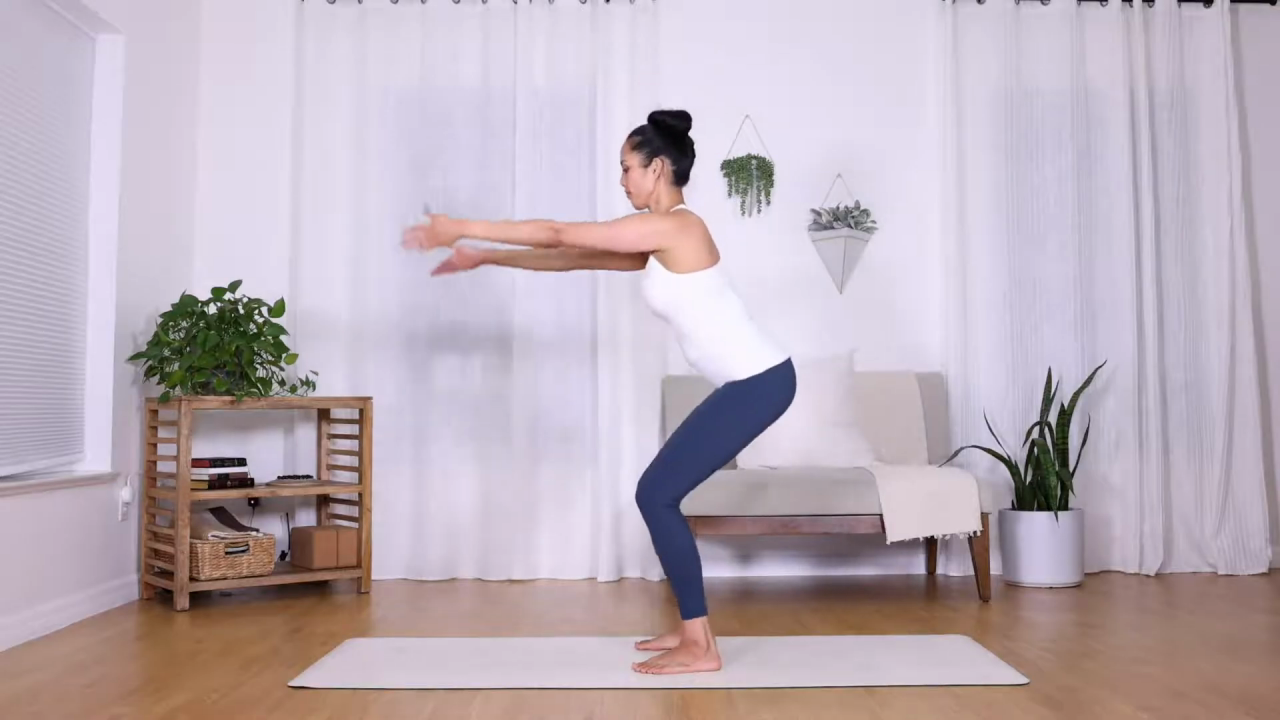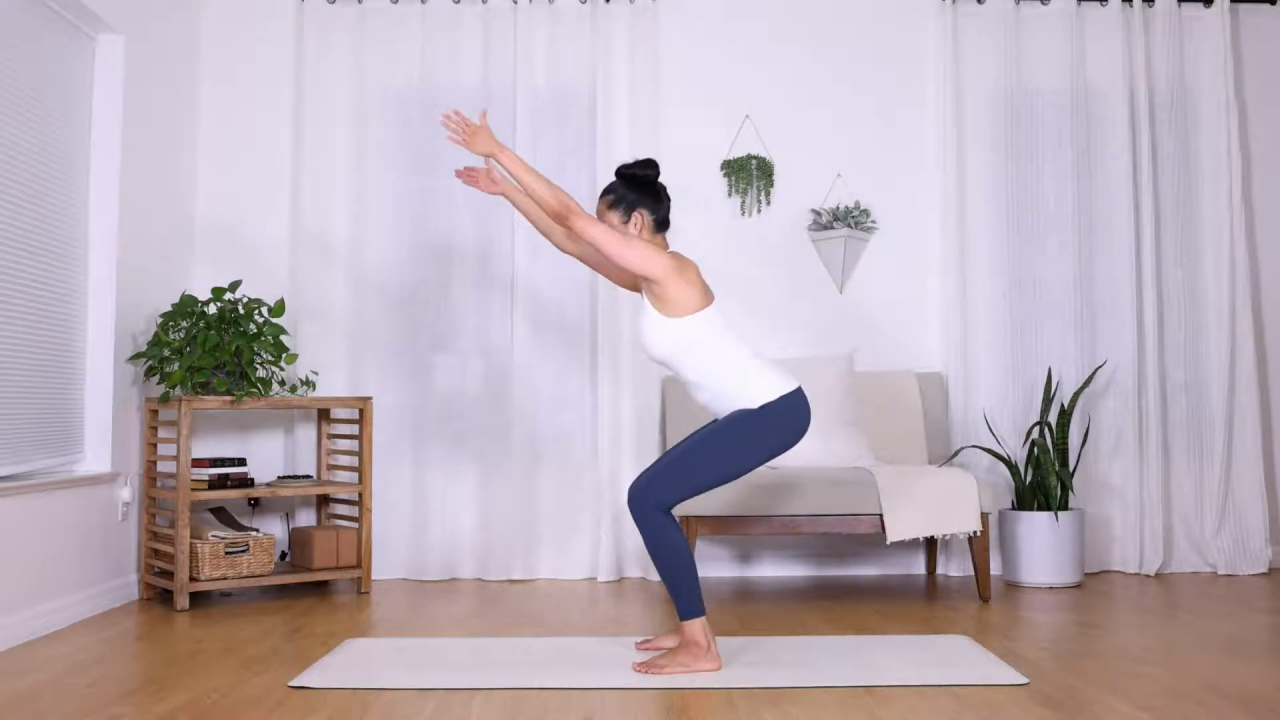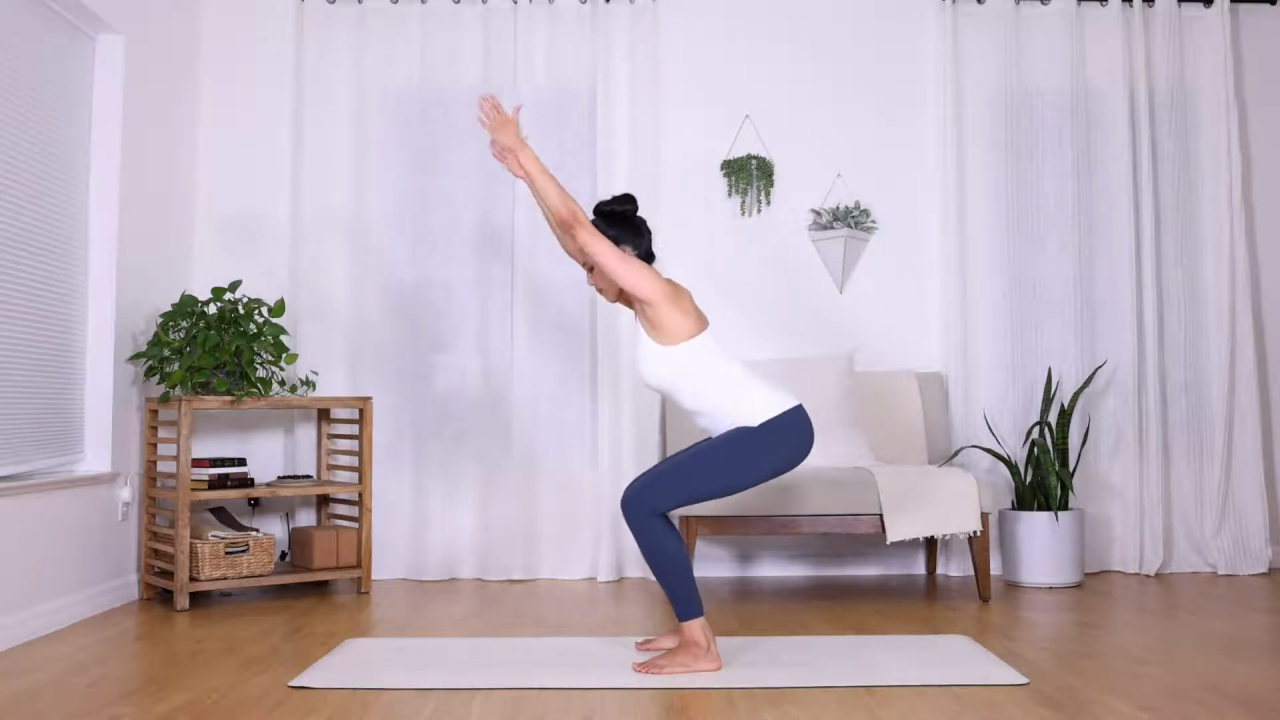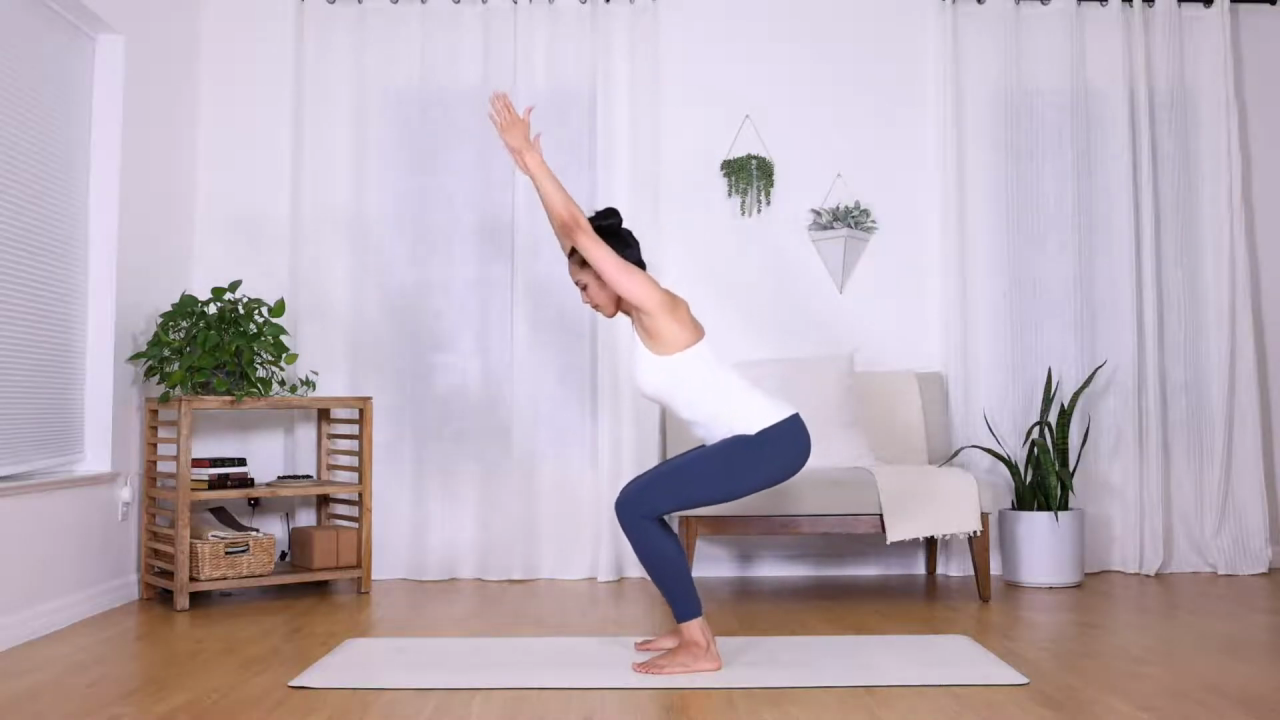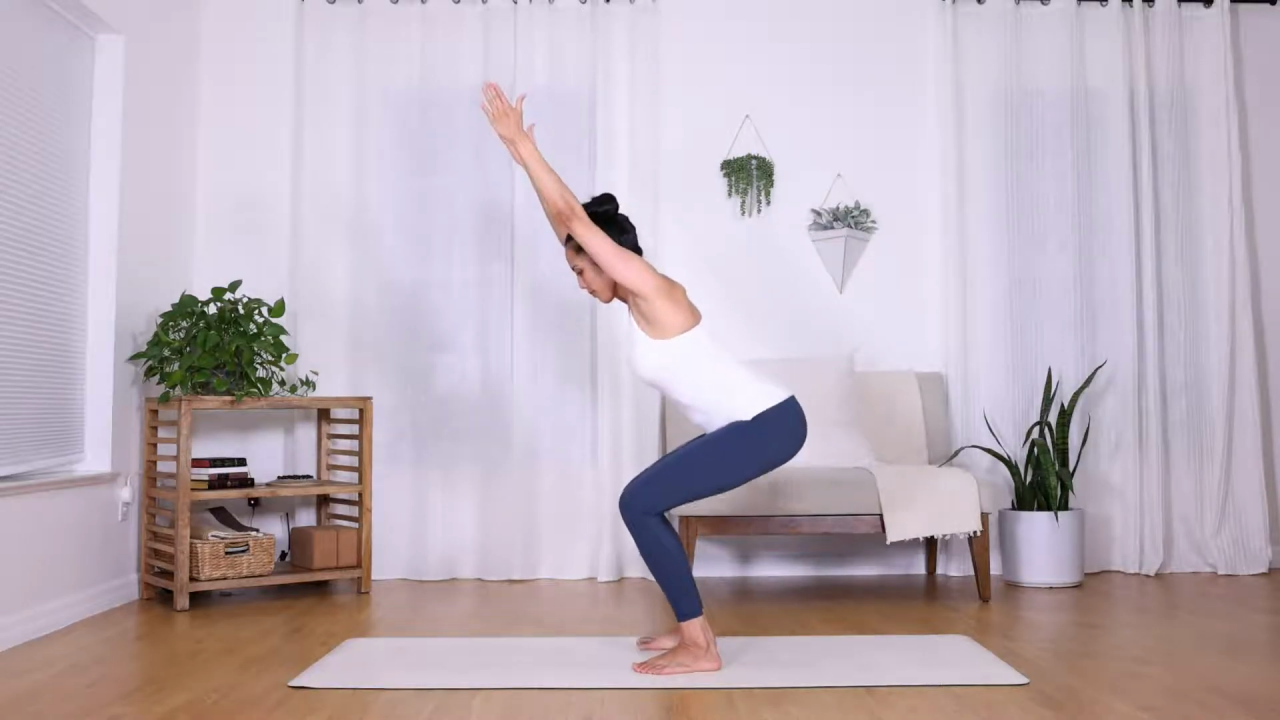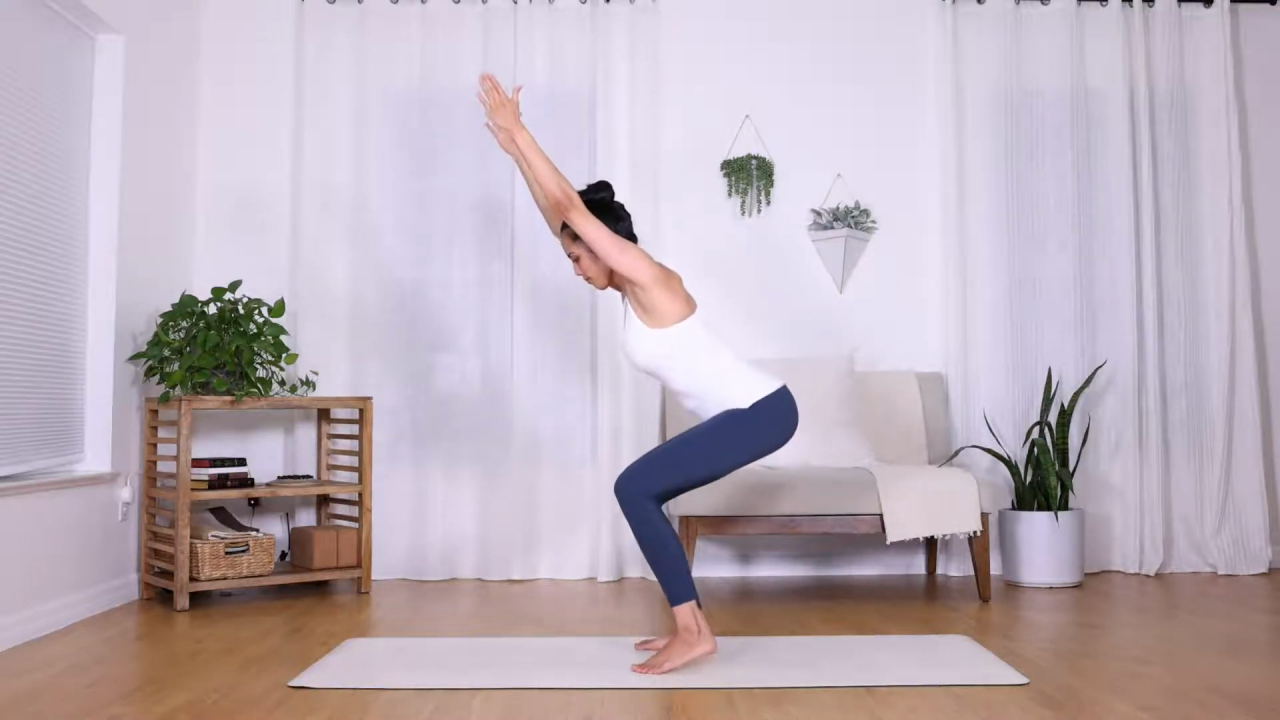
dt=0.5s
person 1, frame 1
left shoulder: (669, 227)
right shoulder: (664, 239)
left elbow: (560, 237)
right elbow: (578, 258)
left wrist: (463, 228)
right wrist: (485, 256)
left hip: (757, 383)
right hip: (750, 382)
left knee: (656, 495)
right knee: (659, 495)
left ankle: (699, 646)
right ankle: (691, 629)
person 1, frame 2
left shoulder: (667, 268)
right shoulder: (648, 279)
left elbow: (570, 215)
right elbow: (567, 237)
left wrist: (497, 150)
right wrist: (504, 189)
left hip: (772, 412)
right hip: (761, 409)
left knee: (648, 499)
right knee: (651, 499)
left ankle: (700, 647)
right ankle: (693, 628)
person 1, frame 3
left shoulder: (660, 296)
right shoulder: (648, 302)
left elbow: (576, 225)
right elbow: (574, 239)
left wrist: (520, 147)
right wrist: (525, 174)
left hip: (774, 432)
right hip: (766, 428)
left knee: (642, 503)
right knee: (647, 502)
left ankle: (699, 648)
right ankle: (691, 630)
person 1, frame 4
left shoulder: (656, 306)
right shoulder: (645, 312)
left elbow: (580, 231)
right elbow: (575, 240)
left wrist: (528, 153)
right wrist: (532, 171)
left hip: (771, 442)
right hip: (761, 438)
left knee: (635, 506)
right knee: (642, 505)
left ankle: (698, 647)
right ankle: (691, 629)
person 1, frame 5
left shoulder: (652, 290)
right shoulder: (641, 298)
left elbow: (574, 217)
right elbow: (570, 226)
left wrist: (520, 142)
right wrist: (525, 159)
left hip: (767, 424)
right hip: (756, 423)
left knee: (639, 504)
right knee: (645, 502)
left ankle: (700, 647)
right ankle: (691, 627)
person 1, frame 6
left shoulder: (649, 278)
right shoulder: (634, 288)
left elbow: (572, 207)
right elbow: (560, 215)
left wrist: (518, 131)
right wrist: (515, 152)
left hip: (760, 412)
right hip: (747, 413)
left knee: (634, 488)
right knee: (642, 494)
left ankle: (692, 631)
right ankle: (689, 623)
